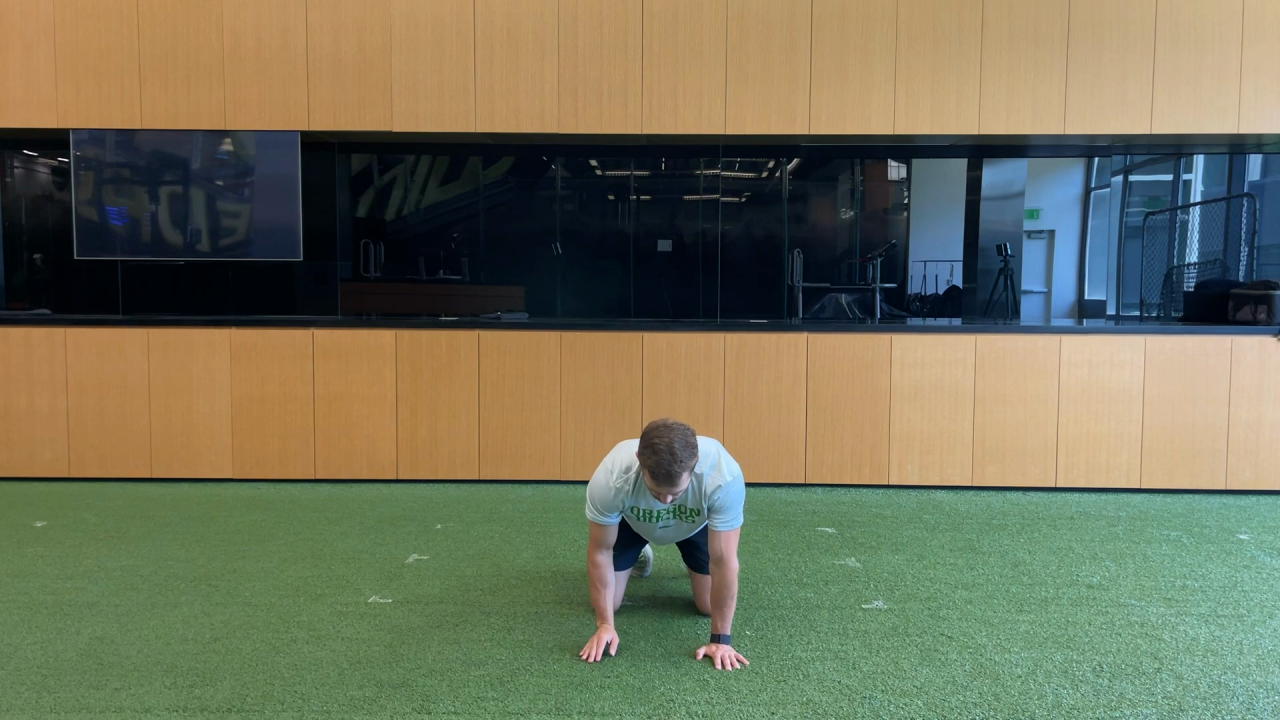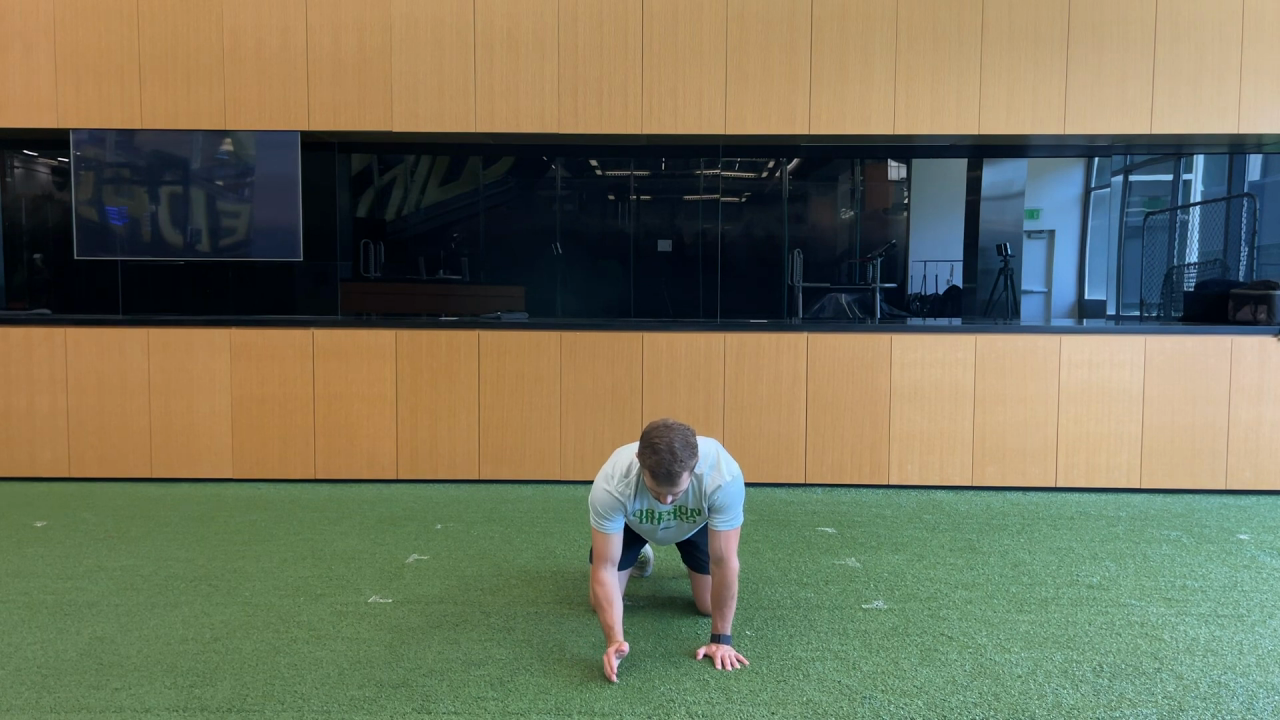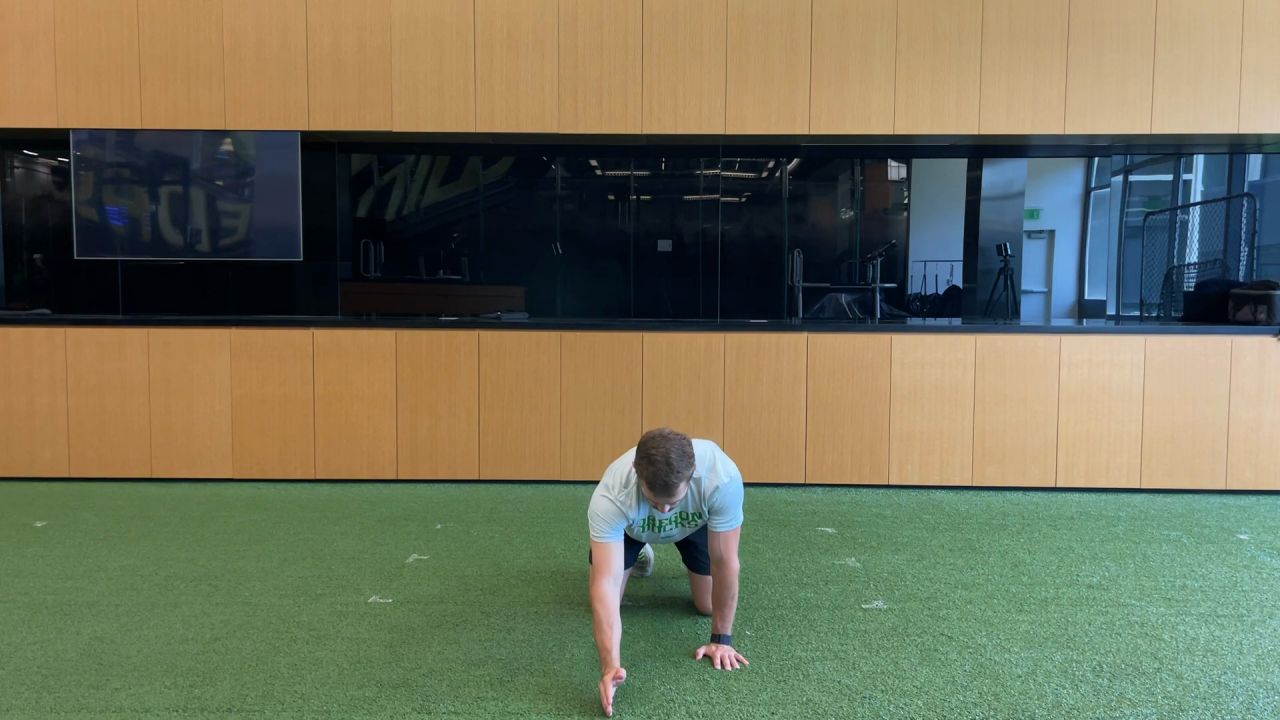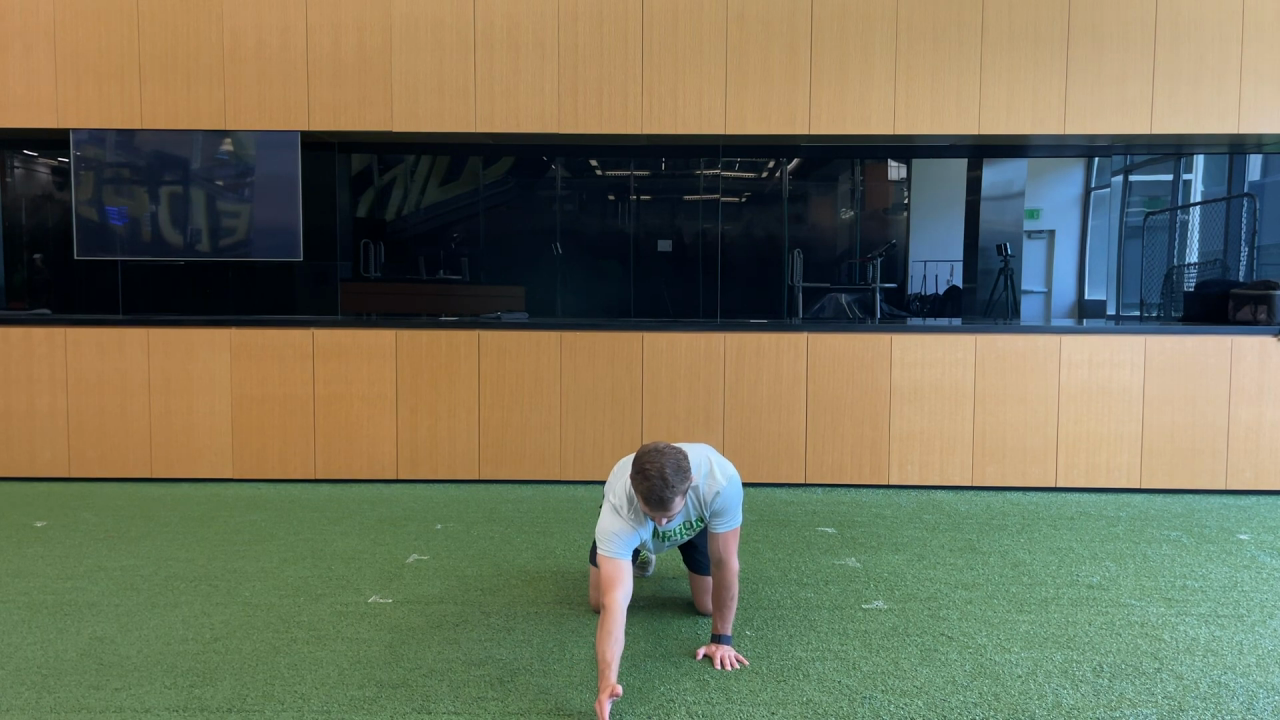
dt=1s
person 1, frame 1
left shoulder: (724, 477)
right shoulder: (611, 477)
left elbow: (724, 562)
right elbow: (600, 552)
left wrist: (720, 639)
right wrist: (605, 624)
left hip: (697, 523)
right hip: (631, 521)
left knee: (709, 605)
right knee: (607, 601)
left ankle: (691, 559)
right ankle: (638, 556)
person 1, frame 2
left shoulder: (724, 476)
right shoulder: (612, 483)
left elbow: (724, 562)
right elbow: (604, 568)
left wrist: (721, 638)
right wrist: (614, 640)
left hip: (697, 523)
right hip: (631, 523)
left knee: (709, 606)
right knee: (602, 604)
left ankle: (686, 562)
right ankle: (639, 556)
person 1, frame 3
left shoulder: (722, 478)
right shoulder: (611, 495)
left elbow: (725, 563)
right elbow: (606, 584)
left wrist: (721, 638)
right wrist: (610, 666)
left hip: (696, 523)
right hip: (632, 527)
left knee: (708, 604)
right knee: (606, 598)
right ankle: (639, 556)
person 1, frame 4
left shoulder: (721, 481)
right shoulder: (618, 513)
left elbow: (725, 563)
right elbow: (614, 602)
left wrist: (722, 639)
right wrist: (607, 683)
left hip: (696, 520)
left knee: (707, 605)
right knee: (599, 601)
right ankle: (639, 555)
